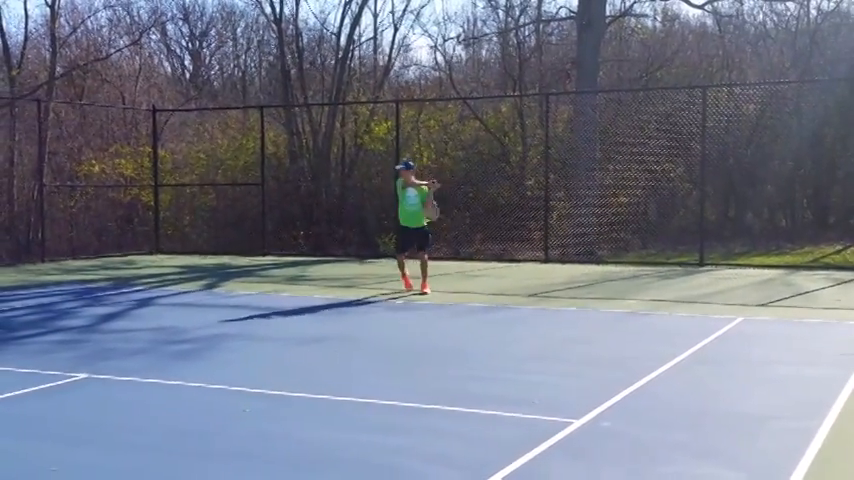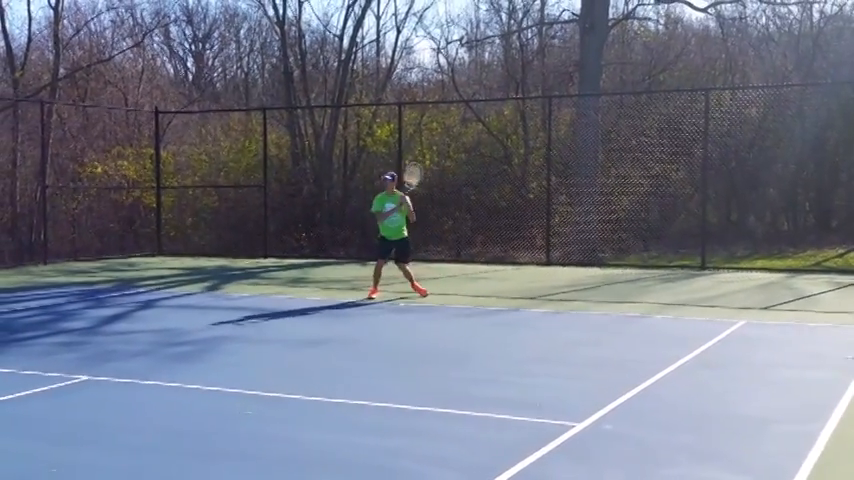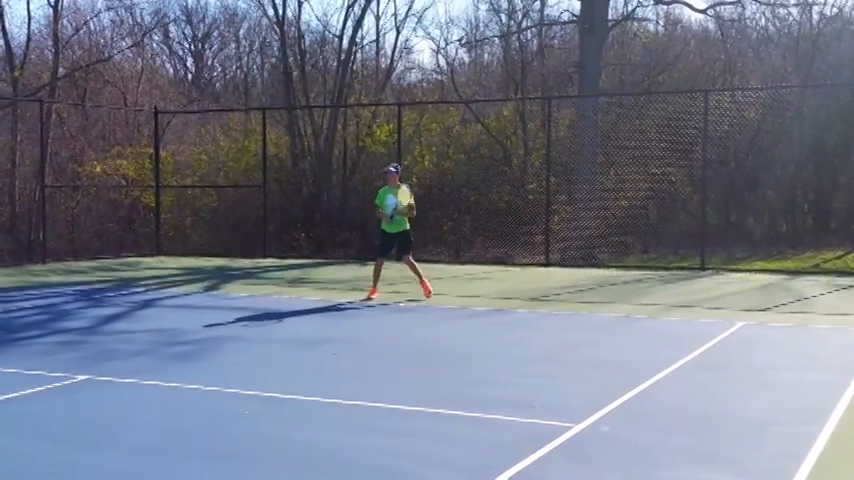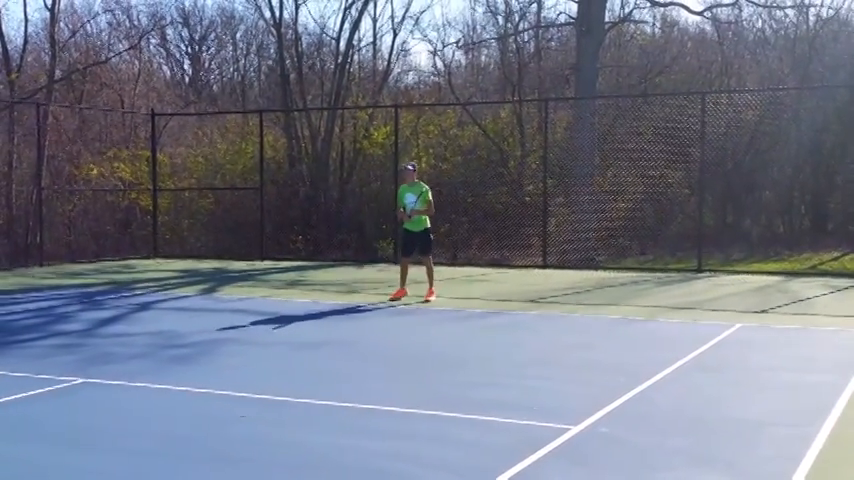
dt=0.4s
person 1, frame 1
left shoulder: (422, 187)
right shoulder: (401, 182)
left elbow: (427, 207)
right elbow: (408, 184)
left wrist: (430, 192)
right wrist: (427, 183)
left hip: (420, 226)
right hip: (405, 226)
left knee: (422, 255)
right knee: (400, 256)
left ankle: (424, 283)
right ankle: (405, 275)
person 1, frame 2
left shoulder: (403, 198)
right shoulder: (379, 199)
left elbow: (413, 219)
right elbow: (378, 218)
left wrist: (408, 205)
right wrist: (394, 209)
left hip: (401, 237)
right hip: (385, 237)
left knee: (402, 265)
right knee: (380, 262)
left ankle: (414, 285)
right ankle: (374, 289)
person 1, frame 3
right shoulder: (382, 191)
left elbow: (412, 213)
right elbow: (377, 211)
left wrist: (399, 213)
right wrist: (383, 216)
left hip: (402, 231)
right hip: (386, 231)
left knee: (407, 259)
right knee: (379, 260)
left ankle: (424, 283)
right ankle: (374, 289)
person 1, frame 4
left shoulder: (424, 189)
right shoulder: (402, 189)
left elbow: (431, 210)
right elbow: (399, 209)
left wrist: (416, 212)
right wrist: (402, 215)
left hip: (423, 228)
right hip: (408, 229)
left knee: (427, 259)
right knee: (404, 259)
left ankle: (431, 290)
right ankle: (402, 288)
